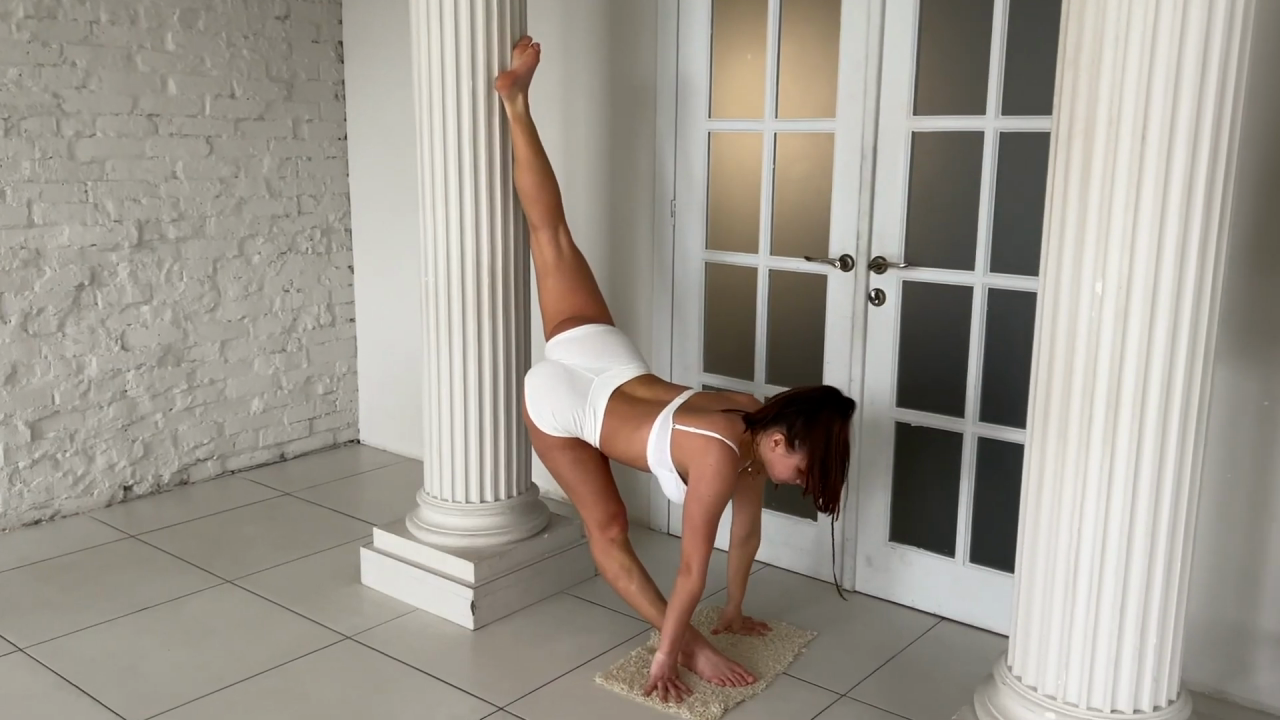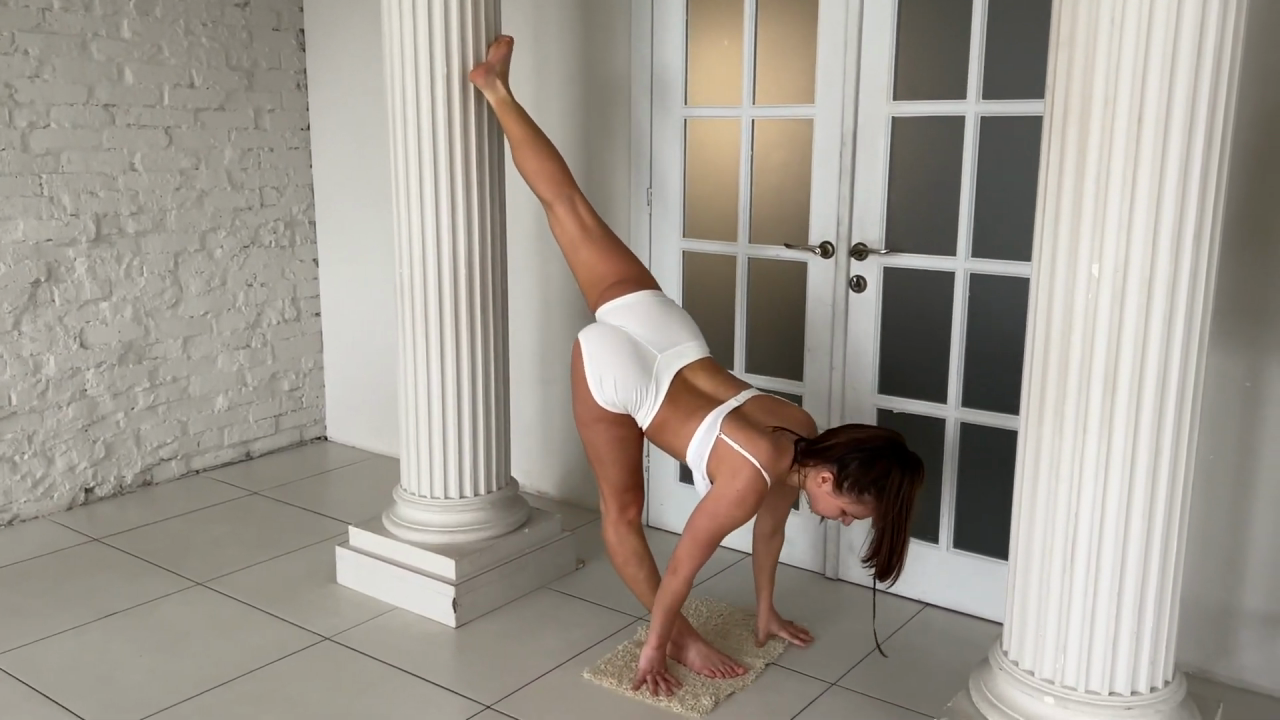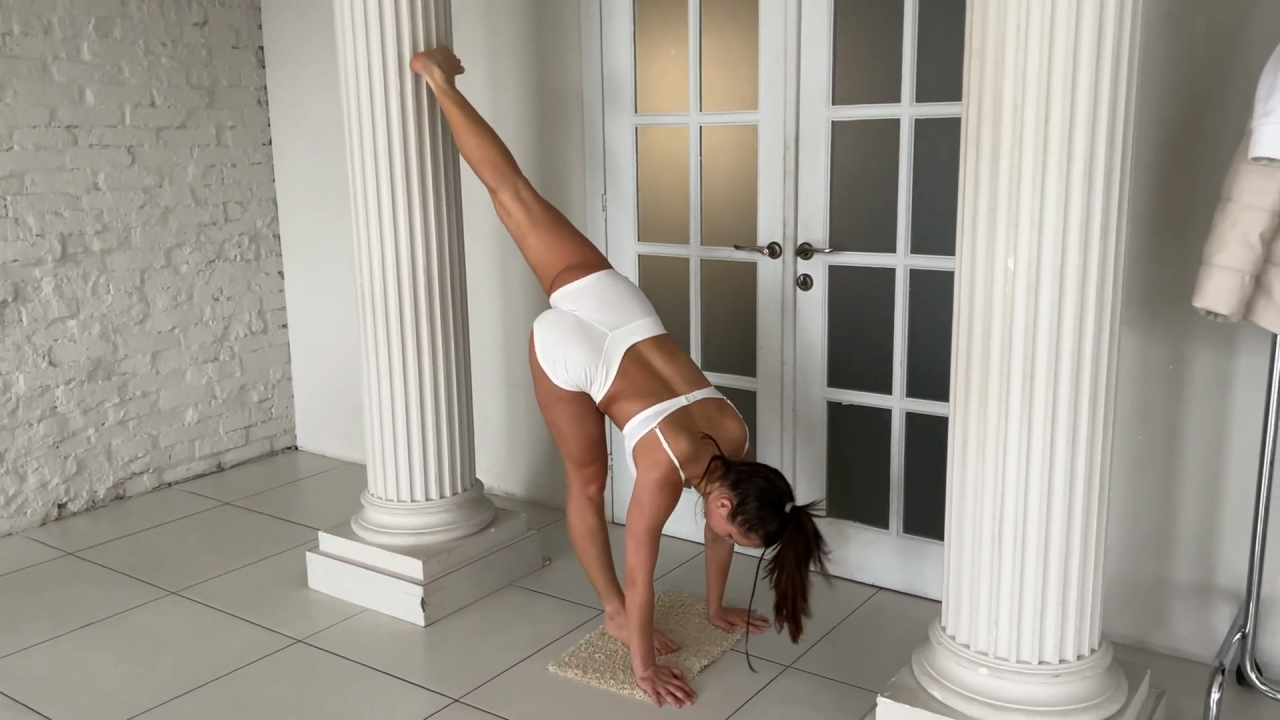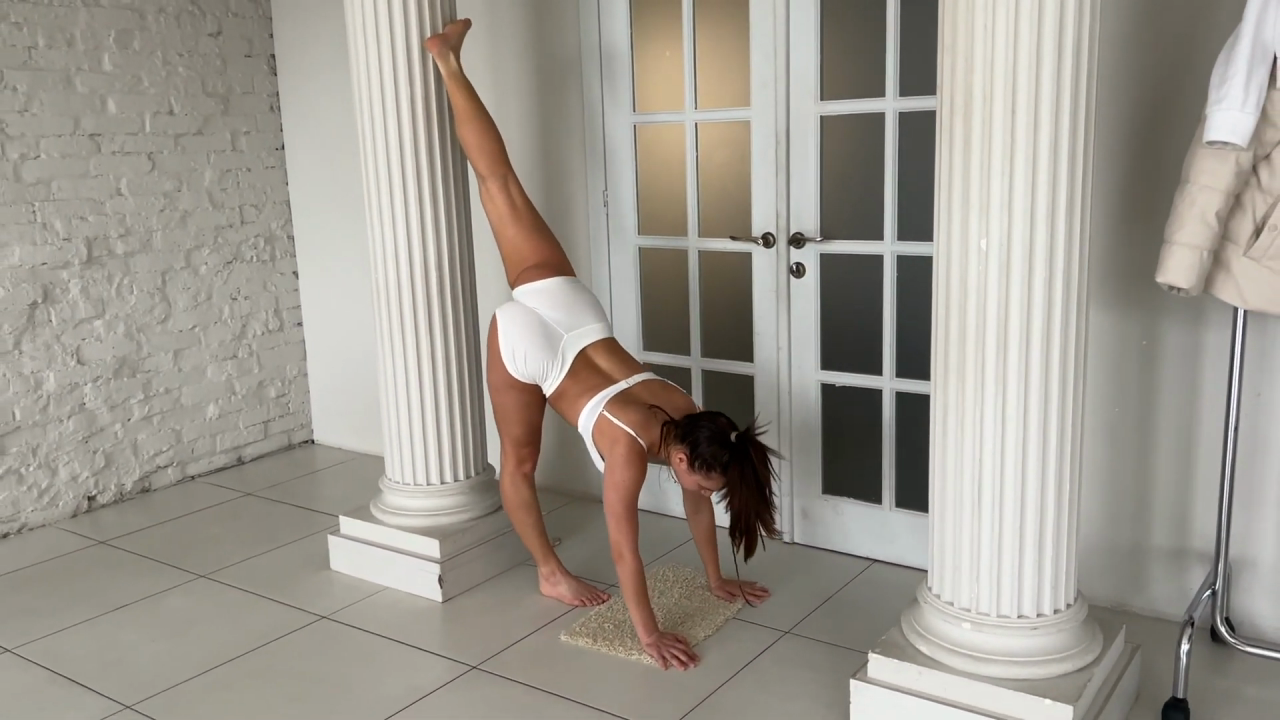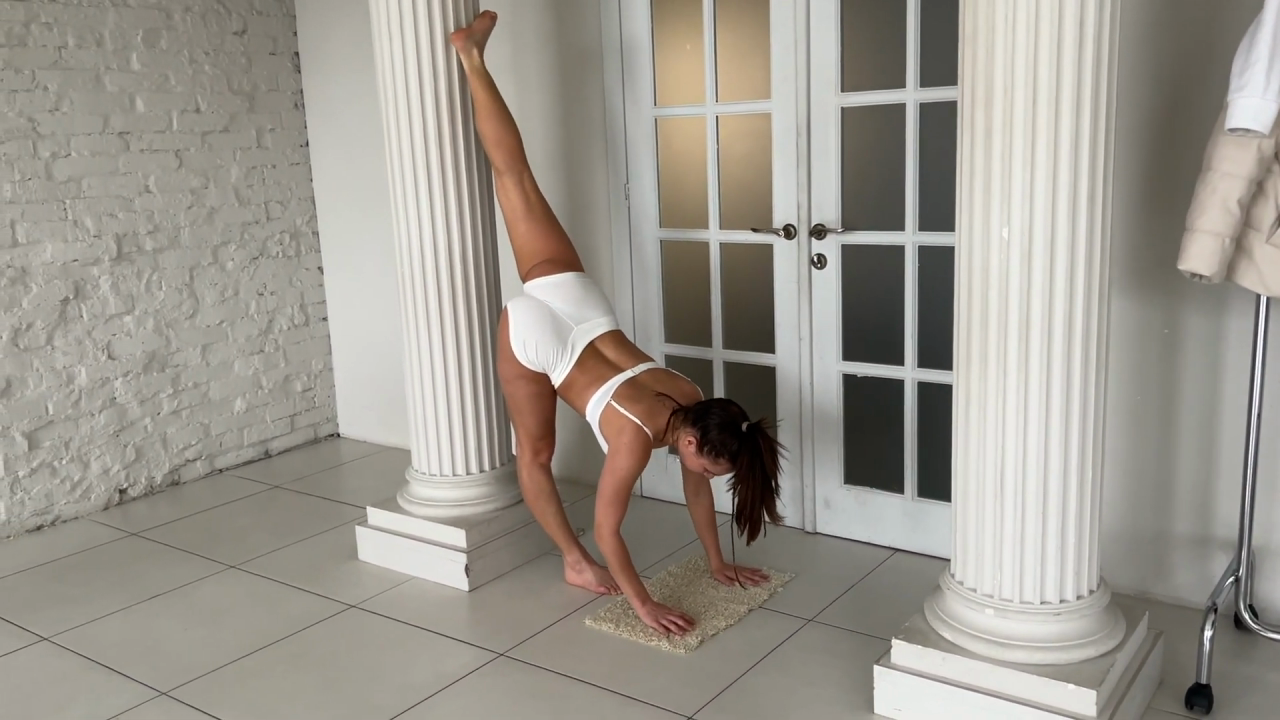
dt=1s
person 1, frame 1
left shoulder: (756, 427)
right shoulder: (720, 458)
left elbow: (747, 528)
right elbow: (692, 568)
left wrist: (734, 612)
right wrist: (672, 650)
left hip: (599, 356)
right hip: (557, 397)
right knee: (608, 529)
left ankle: (517, 101)
person 1, frame 2
left shoulder: (802, 434)
right shoulder: (751, 478)
left elbow: (771, 525)
right elbow: (683, 569)
left wrist: (766, 613)
right wrist: (658, 646)
left hip: (653, 325)
right hip: (616, 366)
right knee: (622, 510)
left ankle: (497, 88)
person 1, frame 3
left shoulder: (734, 442)
right shoulder: (664, 473)
left elbow: (716, 533)
right elbow: (641, 578)
left wrist: (718, 606)
right wrist: (645, 668)
left hip: (611, 302)
right hip: (572, 345)
left knee: (517, 192)
right knee: (586, 484)
left ankle: (444, 80)
person 1, frame 4
left shoulder: (688, 420)
right shoulder: (631, 449)
left elbow: (697, 507)
right elbow: (625, 551)
left wrist: (717, 580)
right wrist: (649, 636)
left hip: (563, 303)
right hip: (528, 339)
left knee: (501, 184)
right knee: (519, 462)
left ankle: (451, 63)
person 1, frame 5
left shoulder: (693, 407)
right shoulder: (637, 436)
left elbow: (695, 490)
right elbow: (607, 527)
left wrist: (719, 563)
right wrist: (644, 605)
left hip: (569, 296)
right hip: (534, 330)
left knee: (516, 176)
right knee: (535, 454)
left ankle: (474, 55)
